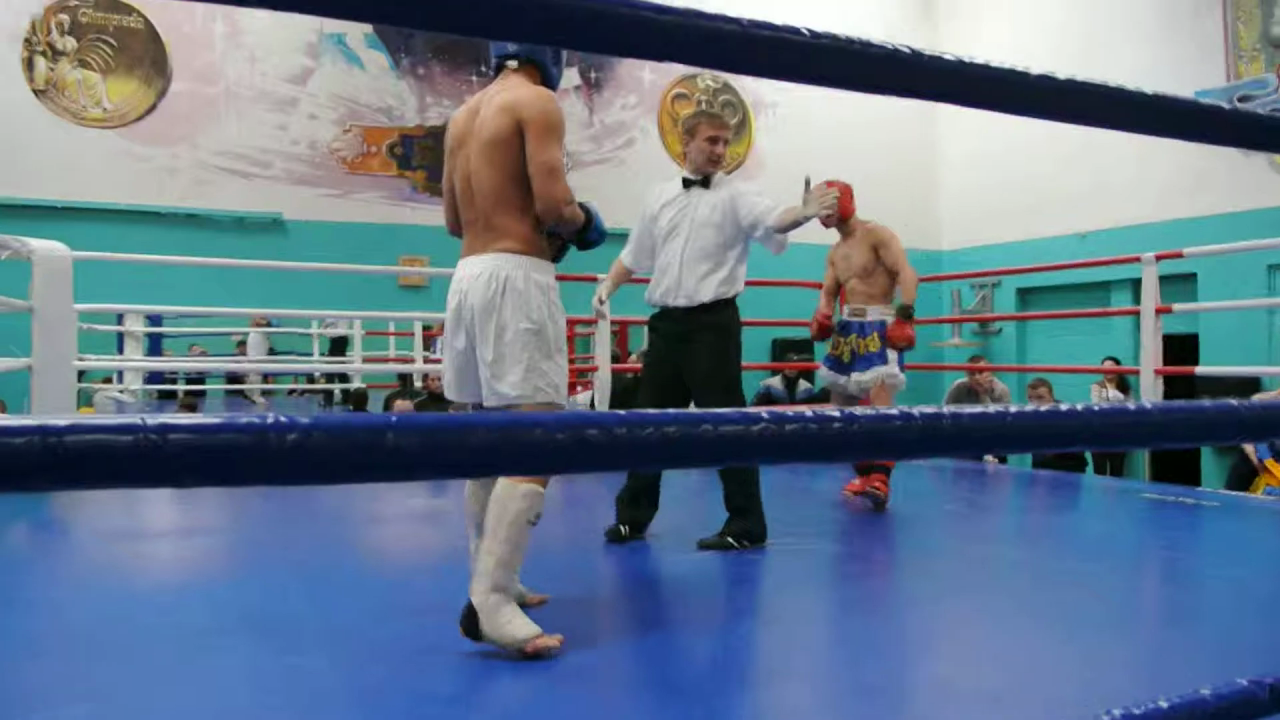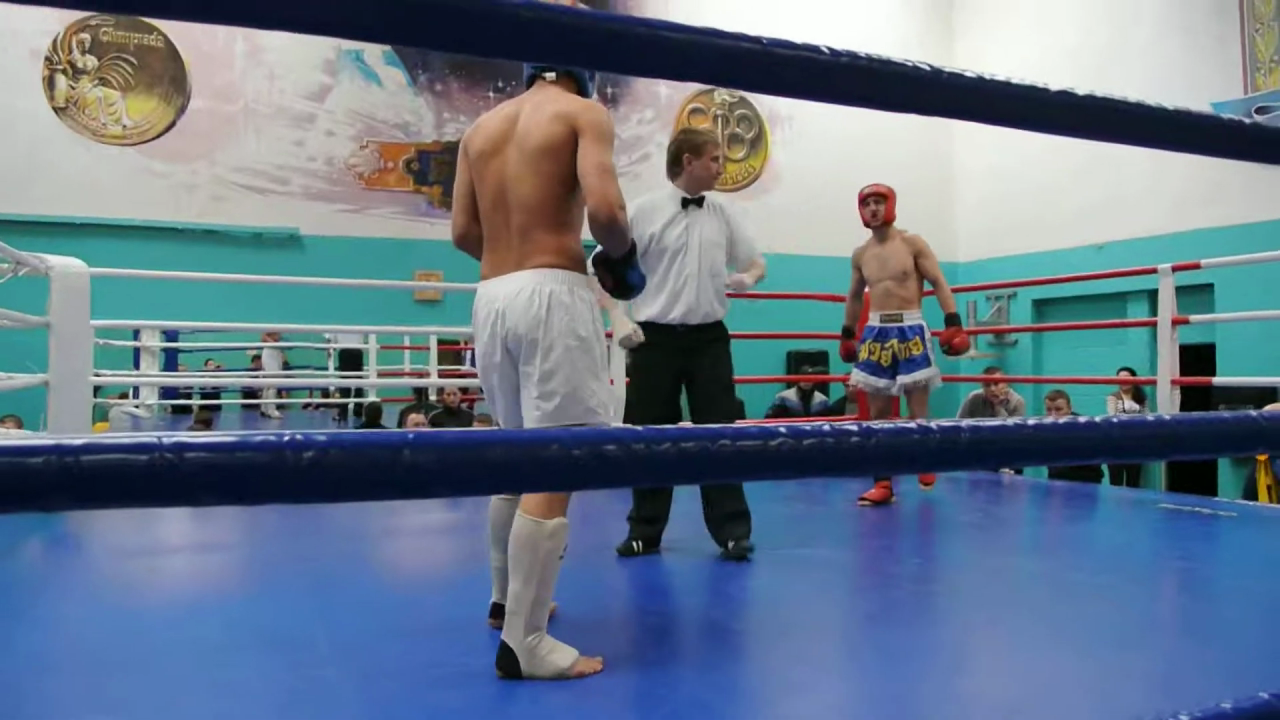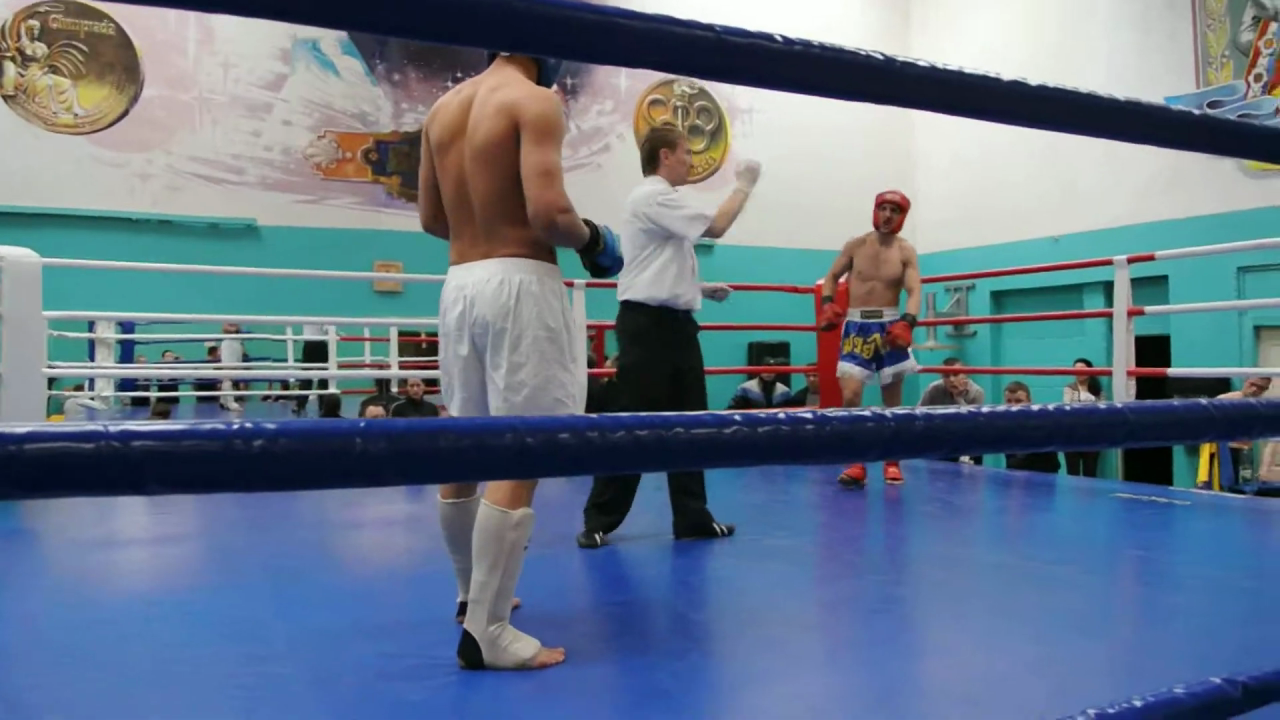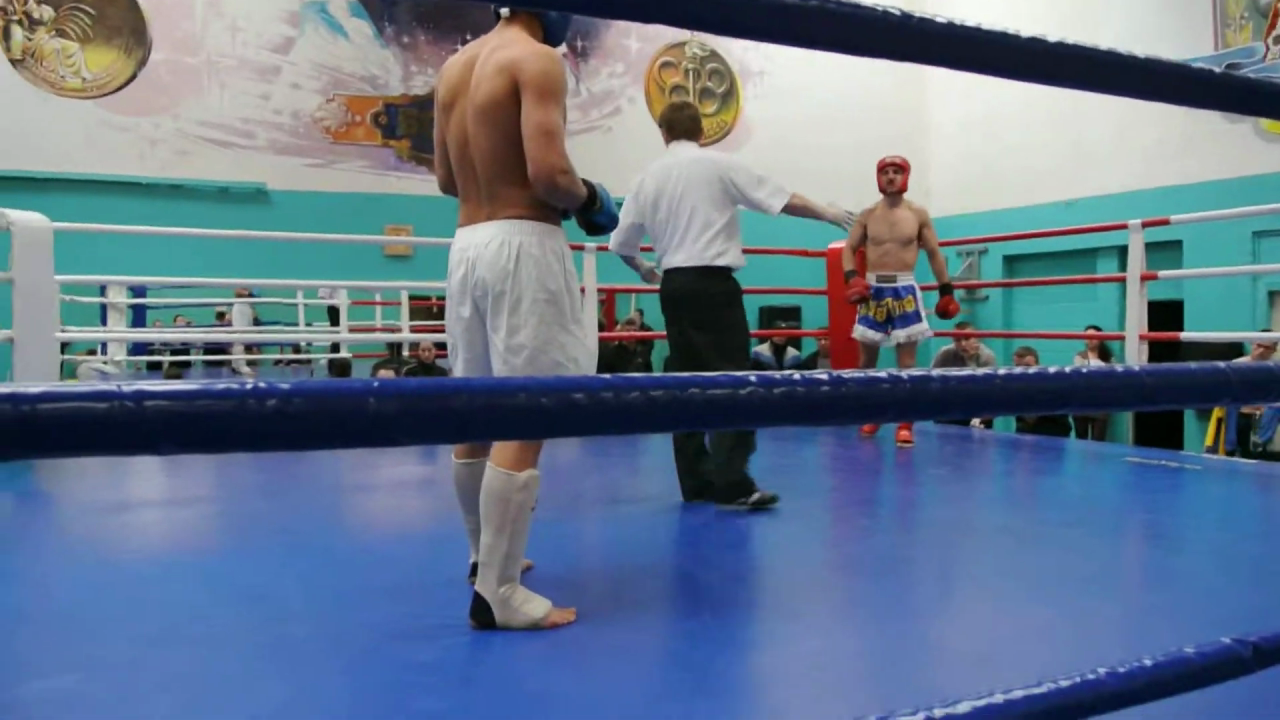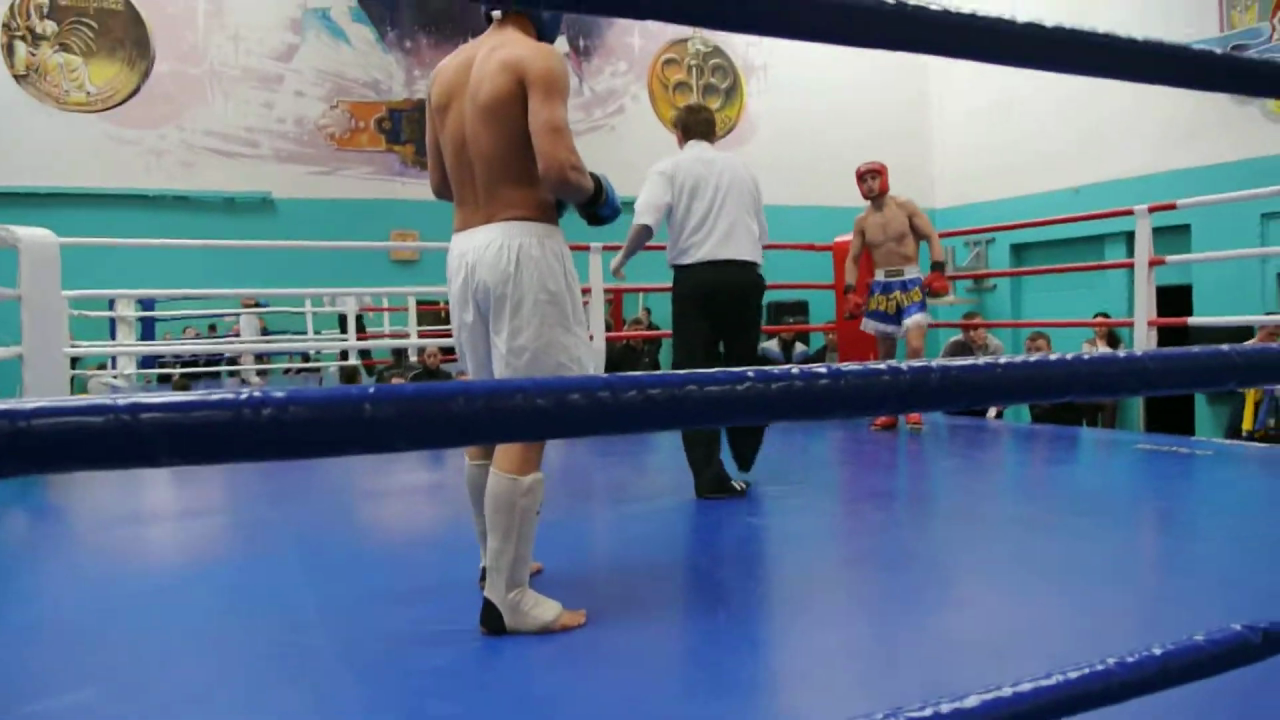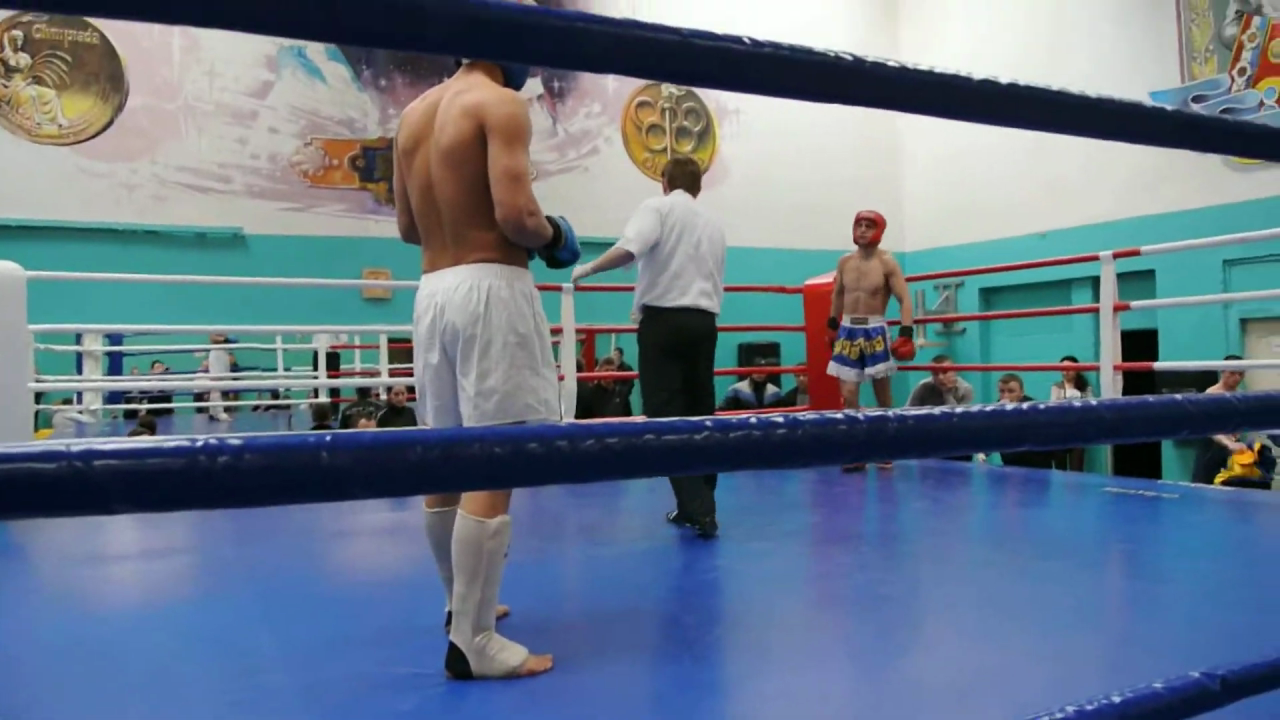
dt=0.4s
person 1, frame 1
left shoulder: (463, 114)
right shoulder: (536, 101)
right elbow: (553, 205)
right wrist: (585, 220)
left hip: (469, 276)
right hip: (516, 279)
left ankle: (492, 579)
right ankle: (489, 601)
person 1, frame 2
left shoulder: (482, 128)
right shoulder: (583, 114)
left elbow: (462, 232)
right elbow: (606, 209)
right wrist: (623, 257)
left hip: (493, 297)
right hip: (553, 294)
left ankle: (508, 596)
right ankle: (524, 643)
person 1, frame 3
left shoulder: (443, 108)
right shoulder: (535, 101)
left elbow: (431, 217)
right elbow: (548, 211)
right wrist: (593, 240)
left hip: (460, 284)
right hip: (521, 284)
left ankle: (473, 595)
right ankle: (486, 632)
person 1, frame 4
left shoulder: (453, 68)
right shoulder: (536, 60)
right elbow: (549, 172)
right wrist: (589, 198)
left hip: (468, 244)
right hip: (523, 246)
left ankle: (485, 556)
right ankle: (497, 593)
person 1, frame 5
left shoulder: (446, 71)
right shoulder: (537, 58)
right elbow: (558, 167)
right wrist: (593, 193)
left hip: (467, 248)
right hip: (523, 247)
left ankle: (497, 559)
right ankle: (506, 598)
person 1, frame 6
left shoulder: (414, 113)
right shoulder: (500, 104)
right elbow: (516, 214)
right wrist: (554, 236)
left hip: (434, 291)
right hip: (491, 289)
left ankle: (463, 604)
right ankle: (472, 643)
person 2, frame 1
left shoulder: (734, 195)
right shoulder: (658, 197)
left elbow: (773, 221)
right elbow: (634, 255)
left wrist: (803, 213)
right wrist: (607, 286)
left hip: (712, 321)
right hip: (665, 322)
left ankle: (746, 525)
right ankle: (633, 514)
person 2, frame 2
left shoulder: (722, 213)
right shoulder: (642, 213)
left elbow: (756, 261)
left wrist: (748, 276)
left hip: (708, 337)
right hip: (654, 338)
left knee: (719, 431)
left ankle: (733, 529)
right ankle: (646, 529)
person 2, frame 3
left shoulder: (669, 201)
right shoulder: (651, 197)
right elbow: (715, 226)
left wrist: (702, 288)
right wrist: (745, 185)
left hip: (678, 323)
right hip: (647, 323)
left ankle: (692, 516)
right ankle: (601, 519)
person 2, frame 4
left shoulder: (649, 176)
right shoulder: (719, 164)
left elbow: (621, 243)
right elbow: (781, 199)
left wrist: (644, 269)
right wrist: (826, 214)
left hip: (674, 284)
right hip: (711, 283)
left knee: (688, 378)
right knee: (732, 375)
left ankle: (698, 477)
right ankle: (730, 480)
person 2, frame 5
left shoulder: (669, 169)
right shoulder: (742, 169)
left elbow: (644, 224)
right elbow: (760, 235)
left wrist: (621, 259)
right wrist: (757, 277)
left hip: (694, 279)
right hip: (742, 277)
right knee: (743, 369)
left ankle: (710, 478)
right ankle: (745, 455)
person 2, frame 6
left shoulder: (657, 207)
right shoulder: (714, 224)
left elbow: (627, 250)
left wrist: (587, 269)
left hip: (663, 321)
right hip: (703, 323)
left knee: (666, 416)
right knee: (699, 416)
left ankle: (698, 508)
right ankle: (698, 506)
person 3, frame 1
left shoulder: (876, 234)
right shoulder: (834, 253)
left elbow: (907, 273)
right elbow: (829, 293)
left wrist: (903, 318)
right wrist: (822, 317)
left hip: (879, 328)
right hip: (847, 326)
left knee: (880, 403)
right knee: (841, 408)
left ankle: (879, 481)
right ankle: (864, 473)
person 3, frame 2
left shoulder: (912, 243)
right shoulder: (860, 255)
left elbow: (938, 283)
right elbow: (855, 296)
left wrist: (954, 325)
right wrist: (847, 334)
left hip: (910, 330)
right hip: (875, 331)
left knee: (918, 412)
right knee: (878, 413)
right ankle: (883, 484)
person 3, frame 3
left shoulder: (906, 252)
right shoulder: (855, 245)
left elbow: (915, 292)
right elbow: (832, 277)
left wrist: (907, 324)
right wrist: (828, 304)
left hip: (888, 326)
right hip: (856, 326)
left knee: (893, 401)
right knee: (850, 394)
left ankle: (892, 461)
right ankle: (856, 464)
person 3, frame 4
left shoulder: (918, 214)
right shoulder: (867, 215)
left elbow: (934, 254)
right elbow: (849, 249)
left wrist: (946, 292)
right wrist: (852, 278)
left hip: (904, 290)
right hip: (873, 290)
left knee: (906, 364)
right knee: (866, 361)
left ankle: (905, 425)
person 3, frame 5
left shoulder: (905, 206)
right shoulder: (862, 222)
left elbow: (932, 237)
right elbow: (852, 260)
left wrist: (938, 271)
right wrist: (850, 292)
left hip: (910, 283)
right hip: (881, 286)
left knee: (915, 346)
right knee: (885, 355)
right ankle: (889, 411)
person 3, frame 6
left shoulder: (887, 263)
right shoulder: (845, 262)
left elbow: (904, 299)
left wrist: (906, 335)
right wrist: (833, 325)
left hip: (874, 331)
right hip: (848, 331)
left knee: (883, 398)
right knee: (848, 397)
